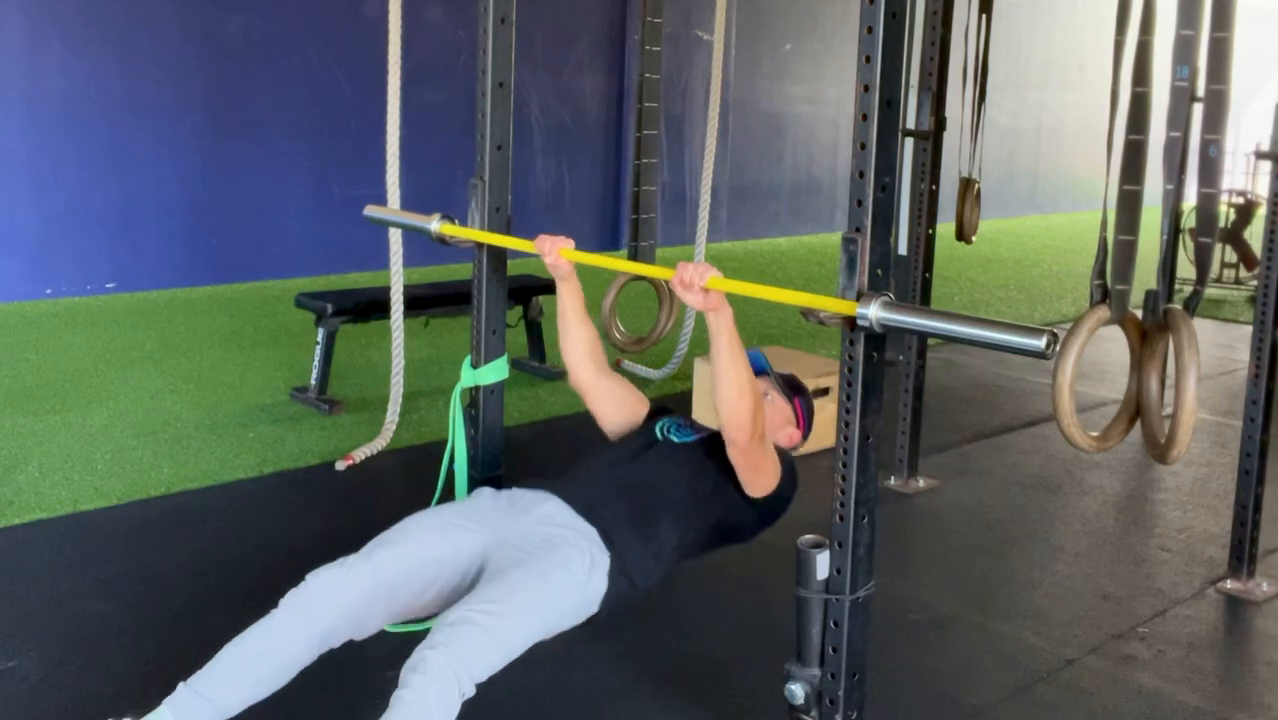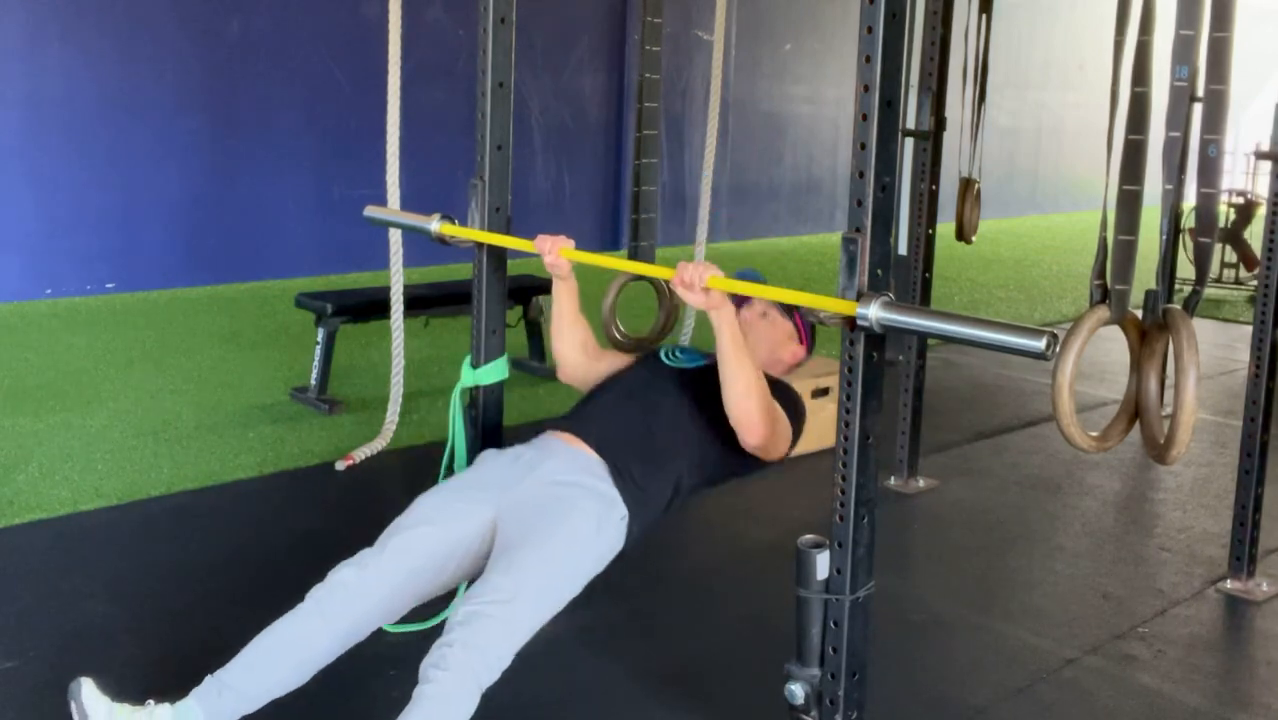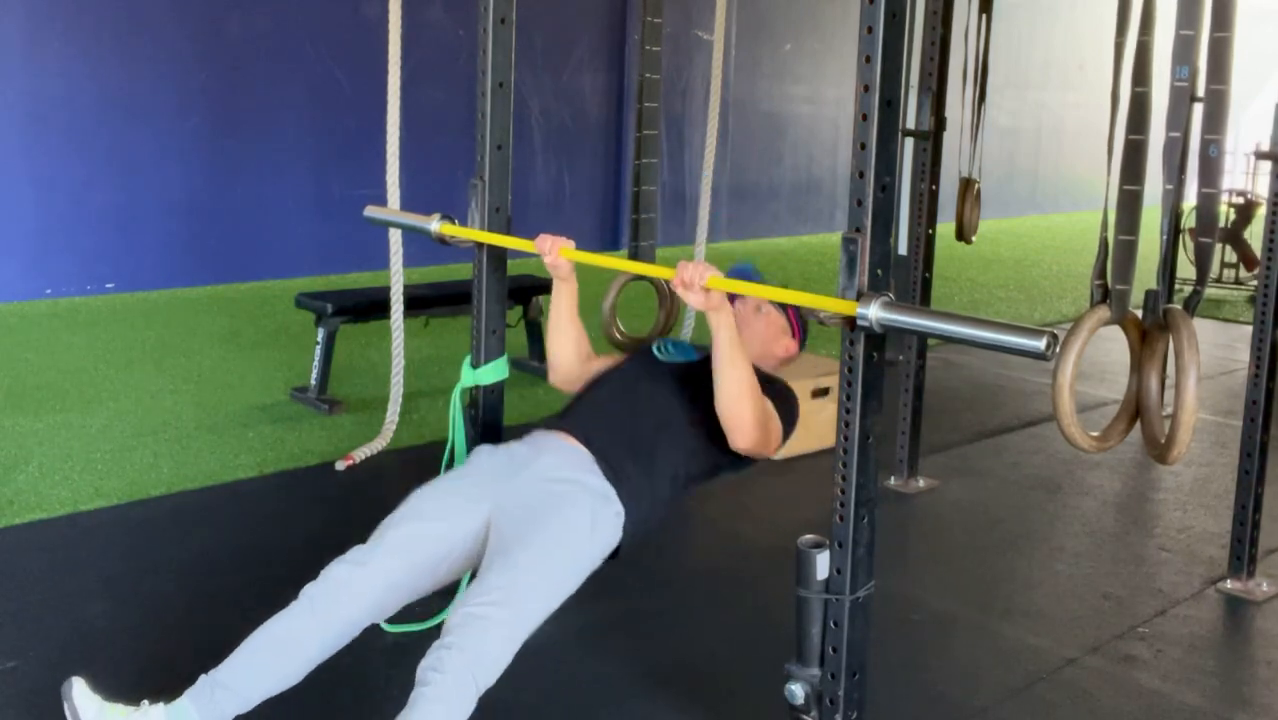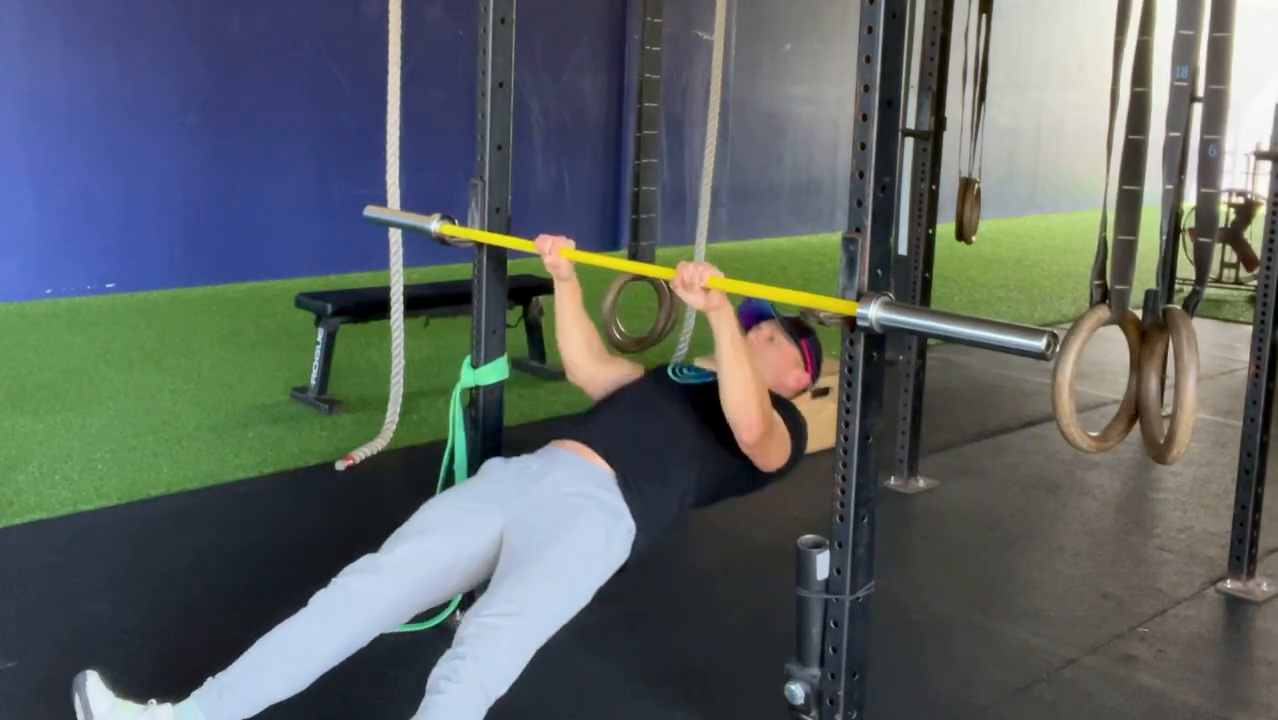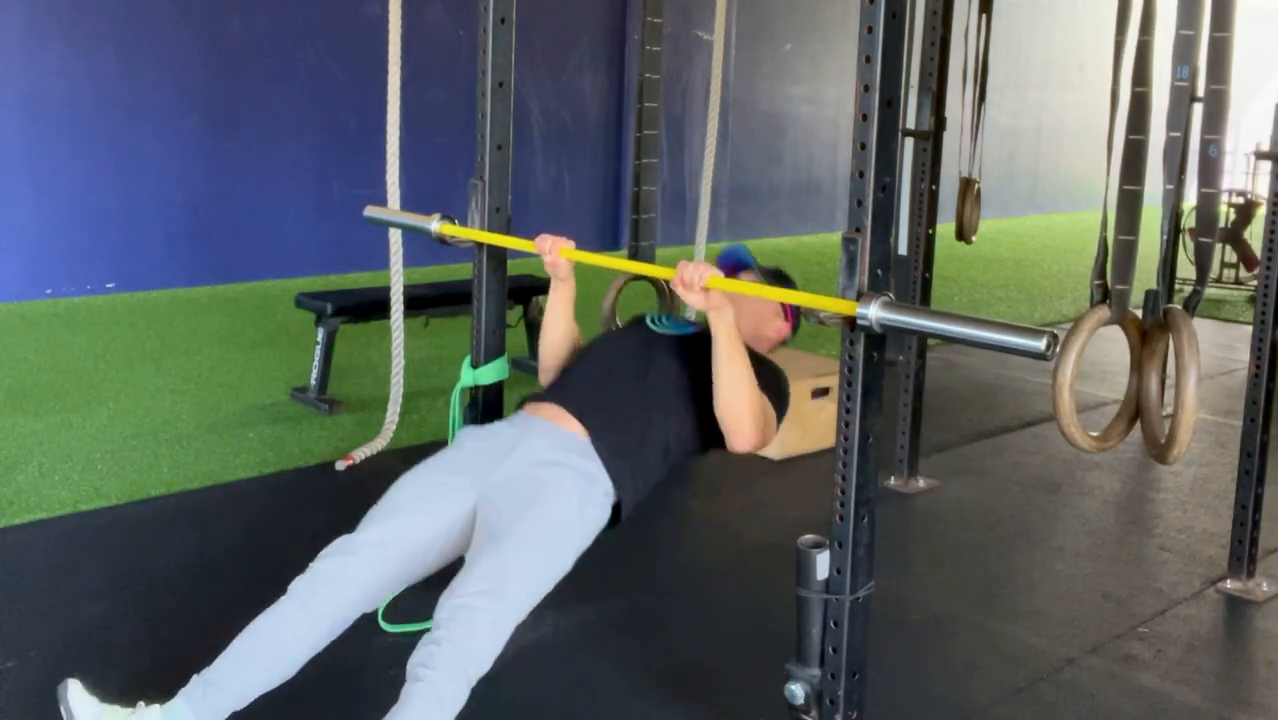
dt=1s
person 1, frame 1
left shoulder: (764, 483)
right shoulder: (668, 426)
left elbow: (742, 432)
right elbow: (590, 375)
left wrist: (719, 314)
right wrist: (567, 279)
left hip: (577, 548)
right hip: (506, 507)
left knee: (446, 657)
right knee: (328, 595)
person 1, frame 2
left shoulder: (779, 407)
right shoulder: (672, 361)
left elbow: (753, 427)
right elbow: (576, 363)
left wrist: (718, 310)
right wrist: (562, 275)
left hip: (590, 500)
right hip: (515, 466)
left knee: (470, 643)
right knee: (359, 587)
person 1, frame 3
left shoulder: (771, 397)
right shoulder: (670, 351)
left elbow: (743, 434)
right elbow: (569, 376)
left wrist: (722, 315)
right wrist: (564, 280)
left hip: (584, 497)
right hip: (510, 461)
left knee: (472, 642)
right knee: (354, 584)
person 1, frame 4
left shoulder: (780, 434)
right shoulder: (679, 379)
left elbow: (751, 426)
right elbow: (584, 364)
left wrist: (720, 312)
right wrist: (564, 274)
left hip: (596, 510)
right hip: (521, 474)
left knee: (487, 644)
right knee: (369, 588)
person 1, frame 5
left shoulder: (758, 376)
right shoulder: (661, 326)
left elbow: (742, 433)
right elbow: (554, 375)
left wrist: (721, 312)
right wrist: (563, 283)
left hip: (571, 476)
right hip: (494, 443)
left knee: (465, 630)
right knee: (344, 573)
